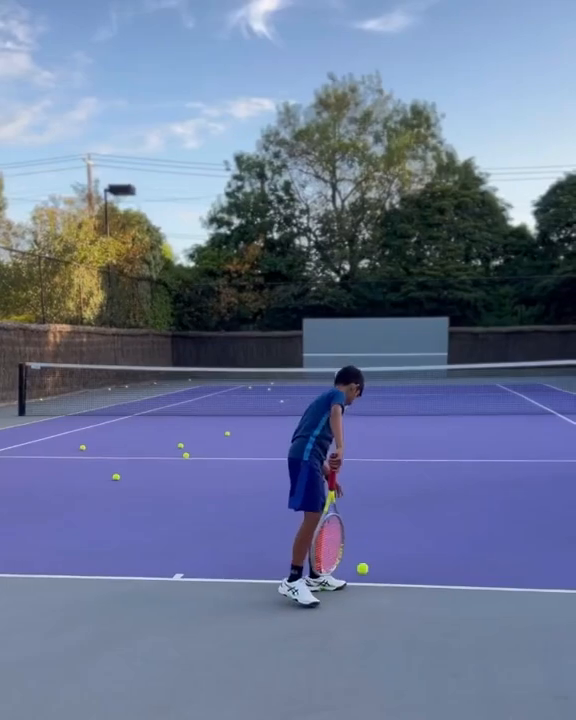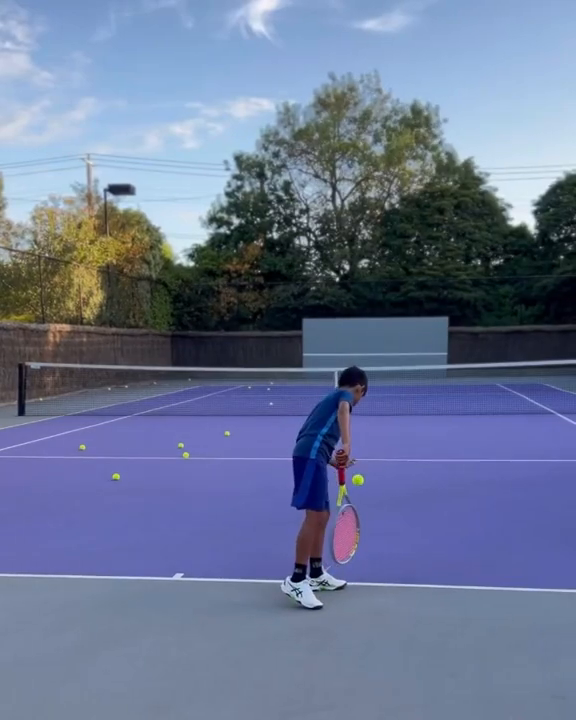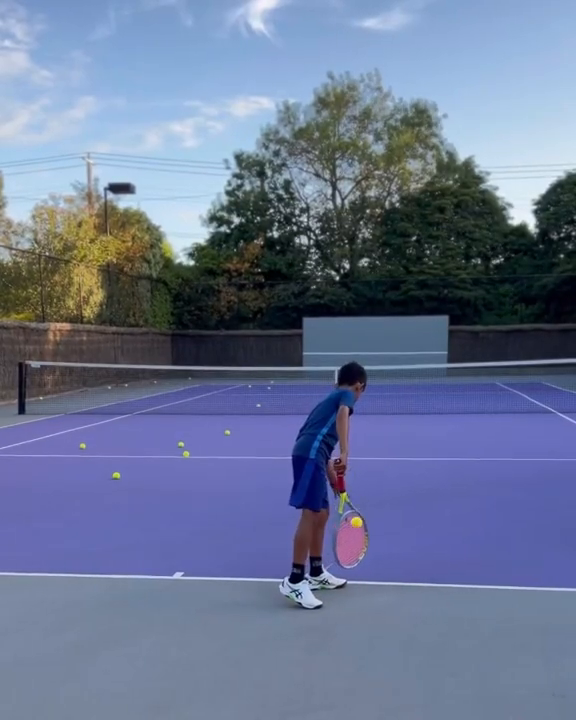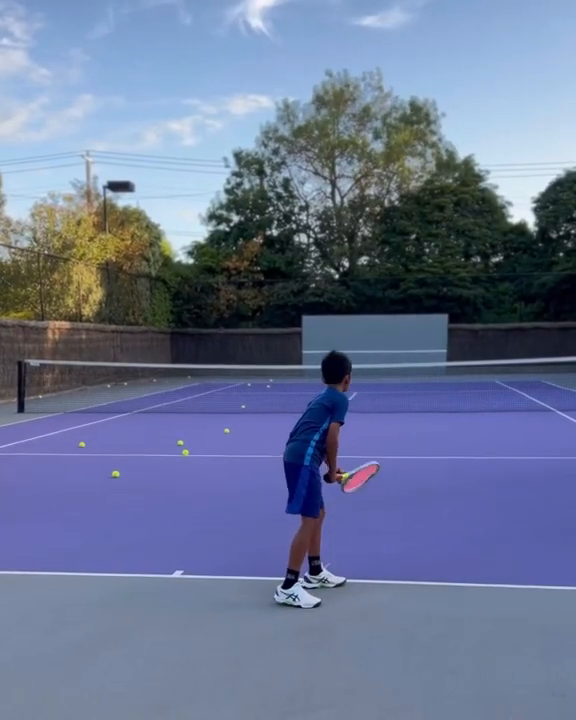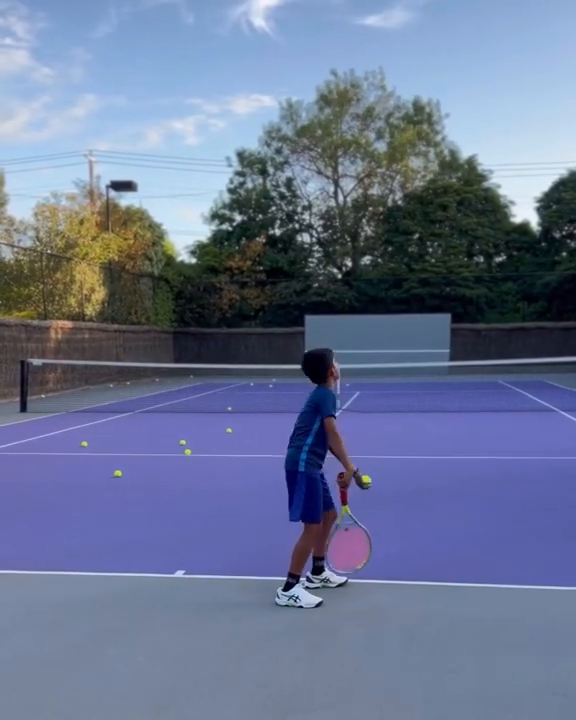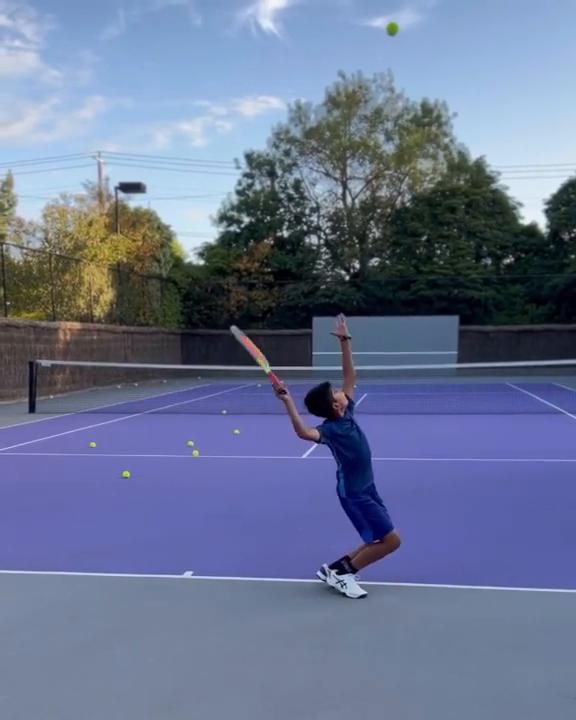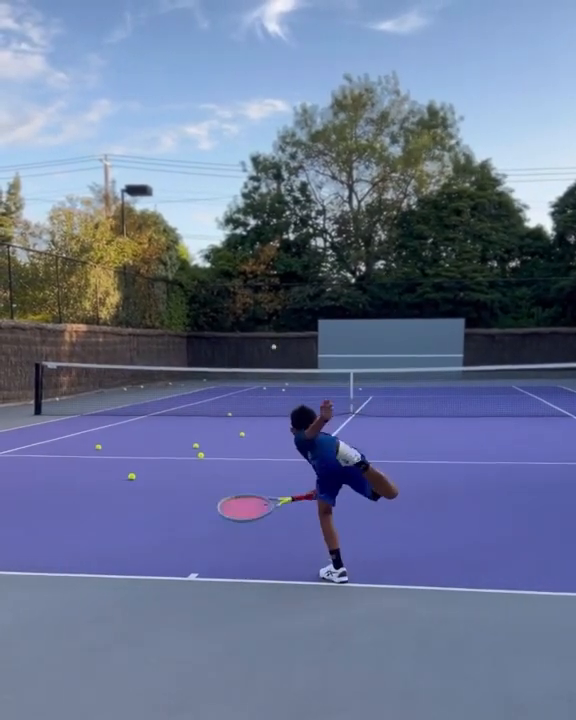
dt=0.7s
person 1, frame 1
left shoulder: (326, 398)
right shoulder: (338, 395)
right elbow: (335, 414)
left wrist: (329, 478)
right wrist: (340, 448)
left hip: (308, 457)
right hip: (305, 457)
left knee: (319, 516)
right knee: (312, 517)
left ankle: (315, 576)
right ankle: (293, 580)
person 1, frame 2
left shoulder: (332, 399)
right shoulder: (345, 395)
right elbow: (343, 410)
left wrist: (340, 463)
right wrist: (347, 443)
left hip: (311, 456)
right hip: (310, 455)
left knee: (322, 515)
right knee: (313, 516)
left ankle: (316, 575)
right ankle: (296, 580)
person 1, frame 3
left shoulder: (332, 398)
right shoulder: (347, 395)
right elbow: (342, 415)
left wrist: (333, 479)
right wrist: (344, 453)
left hip: (310, 455)
right hip: (310, 455)
left knee: (321, 514)
right knee: (310, 515)
left ankle: (316, 573)
right ankle: (294, 581)
person 1, frame 4
left shoulder: (322, 397)
right shoulder: (341, 399)
right elbow: (331, 440)
left wrist: (331, 467)
right wrist: (332, 471)
left hip: (297, 456)
right hip: (304, 460)
left knee: (318, 515)
right knee: (310, 521)
left ankle: (315, 573)
right ankle: (288, 587)
person 1, frame 5
left shoulder: (321, 395)
right shoulder: (326, 395)
left elbow: (323, 442)
right elbow: (332, 434)
left wrist: (347, 467)
right wrist: (348, 466)
left hip: (309, 466)
right hip: (303, 466)
left knee: (328, 516)
right knee: (312, 527)
left ankle: (317, 572)
right ankle: (288, 589)
person 1, frame 6
left shoulder: (346, 415)
right shoulder: (332, 428)
left elbow: (348, 374)
right elbow: (303, 432)
left wrist: (344, 341)
right wrist: (286, 401)
left hip: (366, 490)
right hip: (354, 494)
left knee: (383, 540)
right knee: (392, 541)
left ankle: (337, 569)
right ankle: (338, 571)
person 1, frame 7
left shoulder: (302, 438)
right shoulder: (325, 437)
left elbow: (312, 430)
left wrist: (323, 418)
right wrist: (318, 489)
left hip: (328, 465)
left knee: (324, 513)
right knee: (390, 492)
left ankle: (337, 567)
right ankle: (356, 462)
